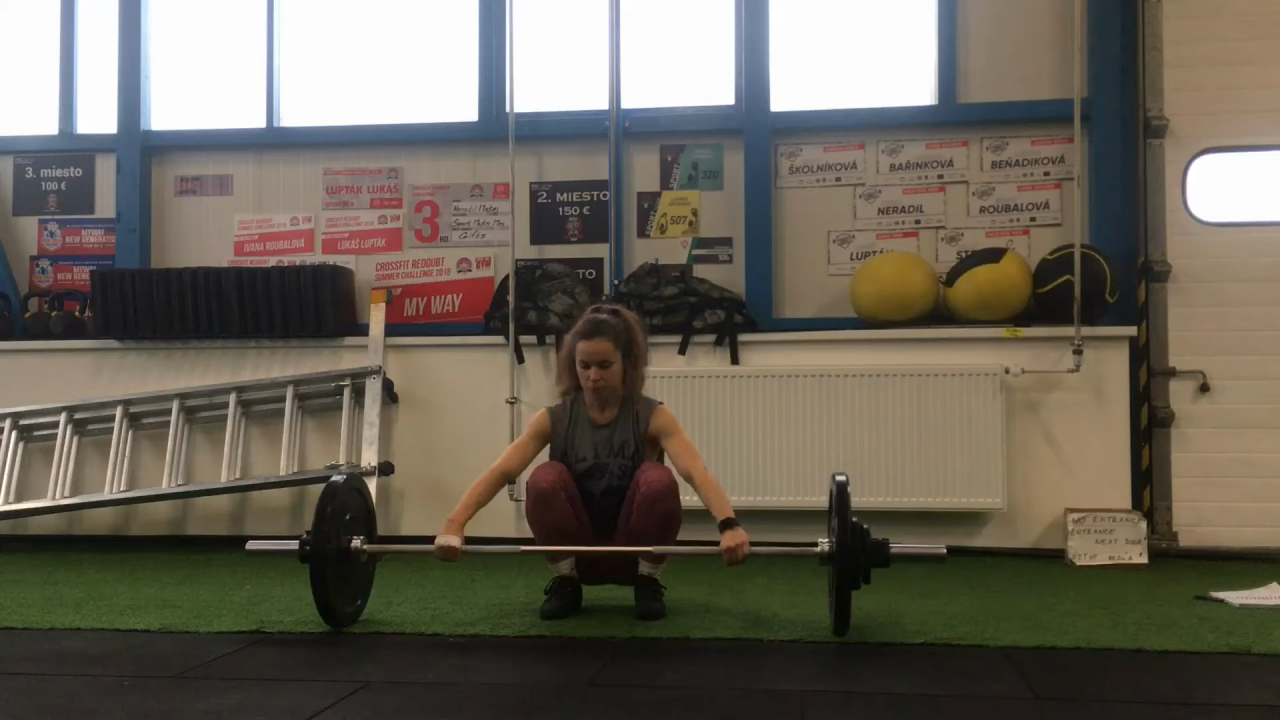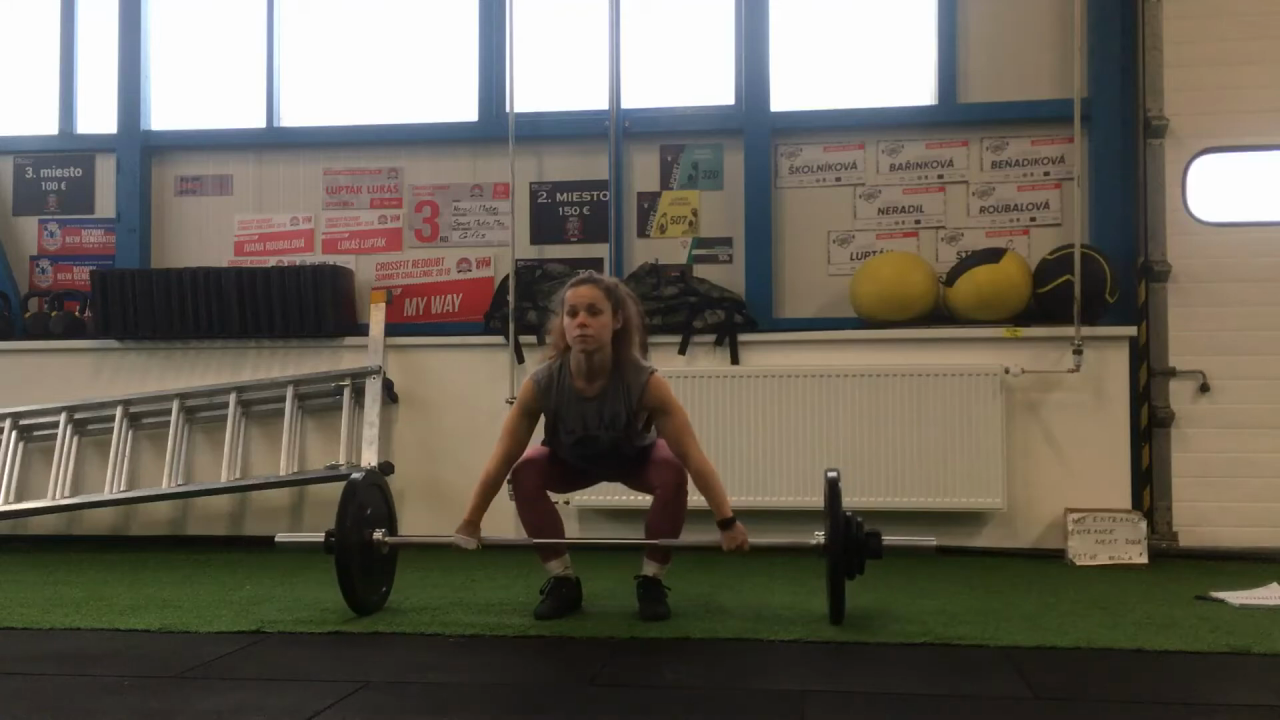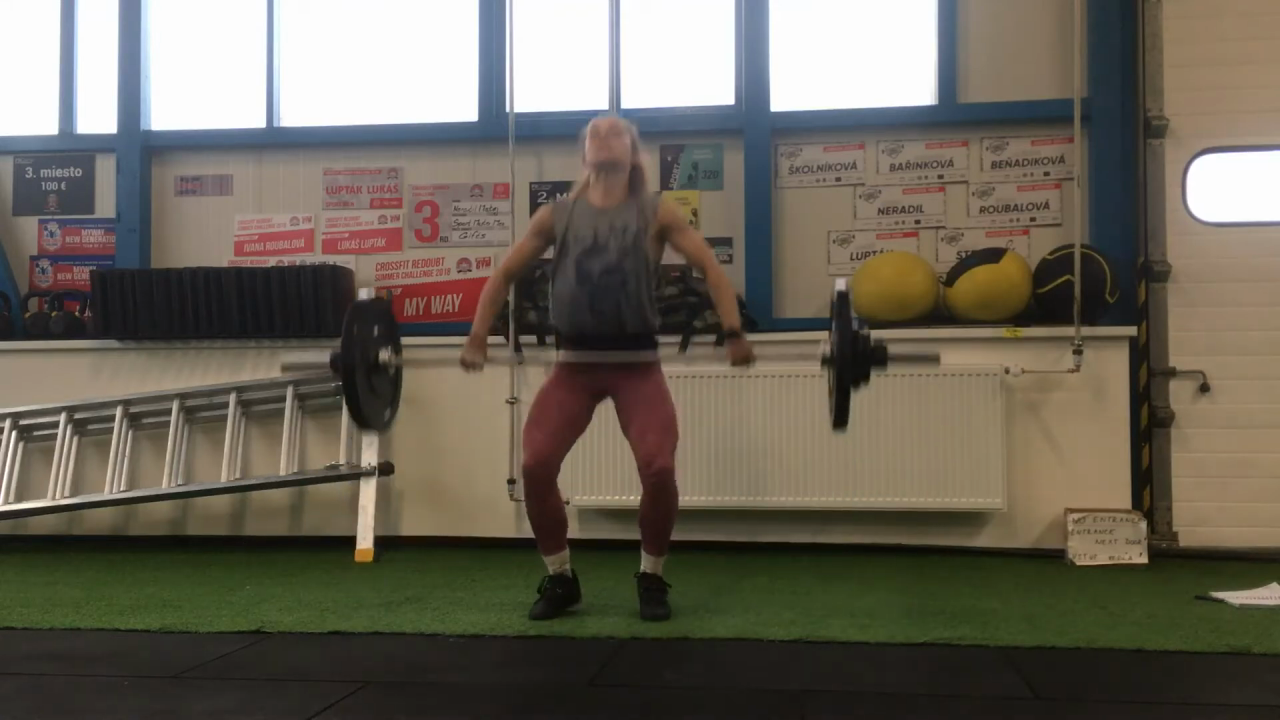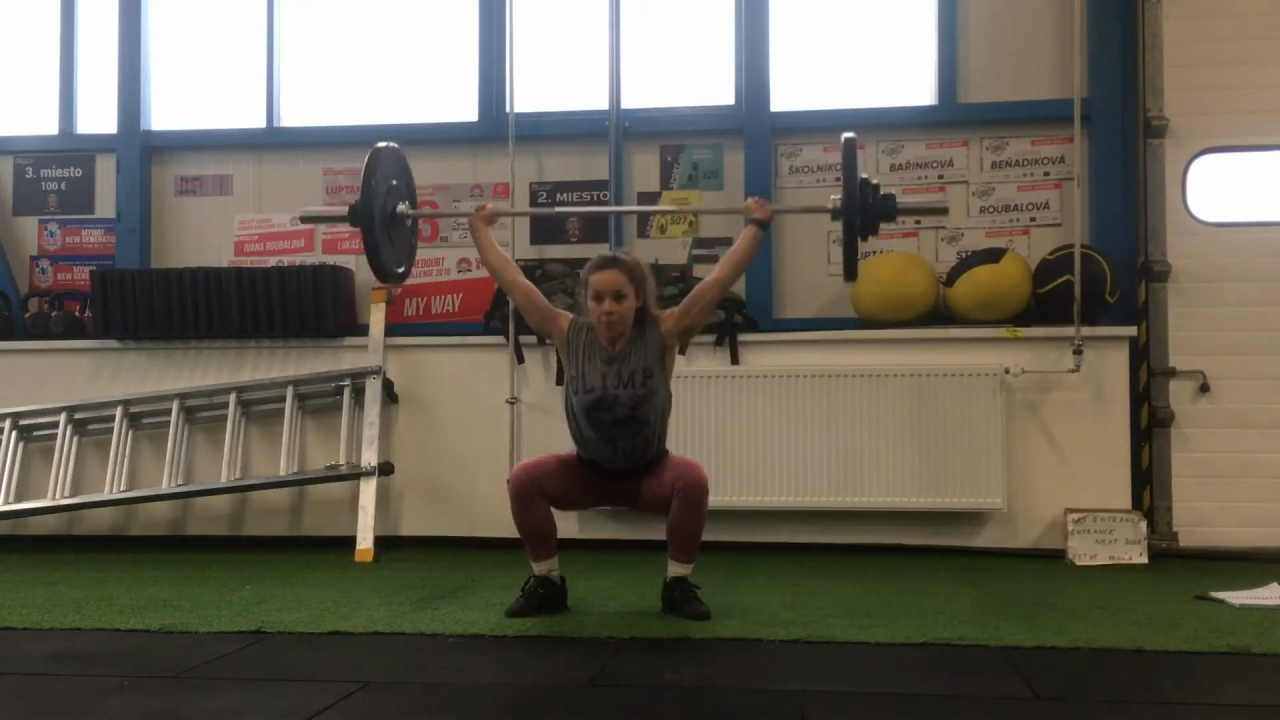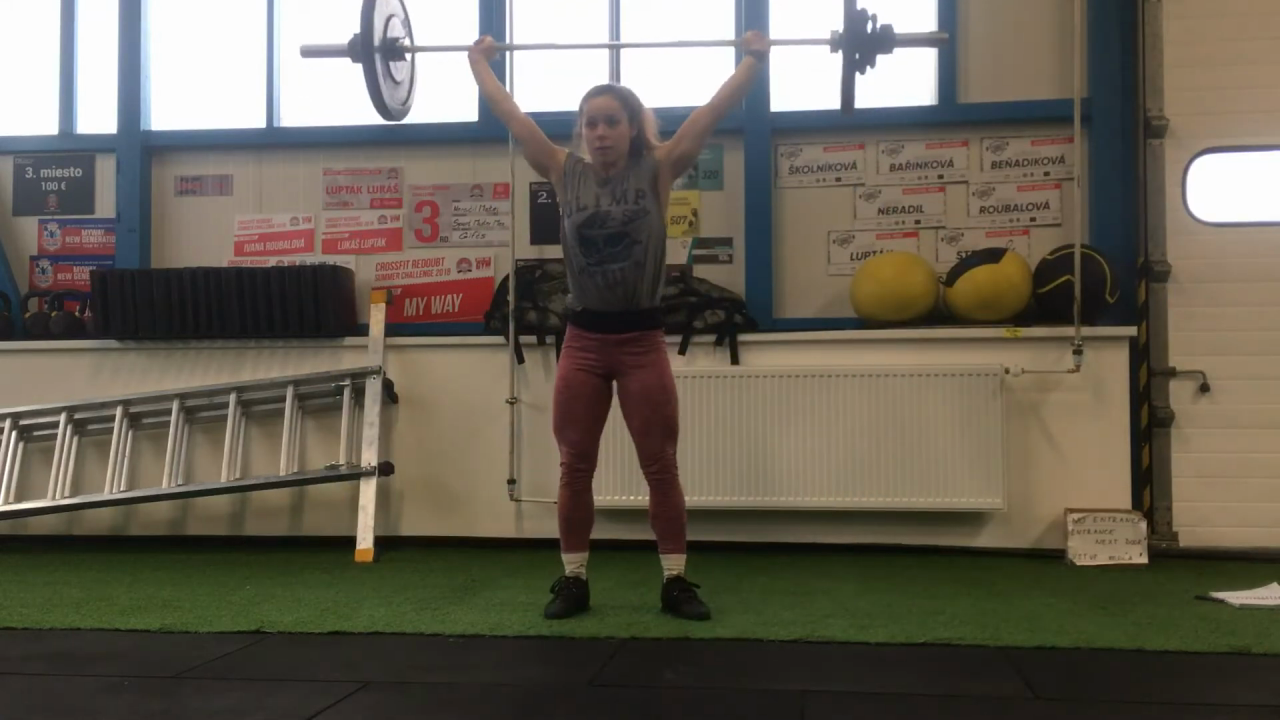
dt=1s
person 1, frame 1
left shoulder: (653, 417)
right shoulder: (554, 419)
left elbow: (697, 473)
right elbow: (502, 472)
left wrist: (729, 525)
right wrist: (455, 523)
left hip: (632, 552)
right hip: (577, 552)
left knee: (658, 480)
right knee: (544, 478)
left ankle: (647, 582)
right ankle: (565, 581)
person 1, frame 2
left shoulder: (645, 382)
right shoulder: (541, 384)
left elbow: (691, 456)
right elbow: (502, 460)
left wrist: (727, 522)
right wrist: (470, 522)
left hip: (635, 457)
right hip: (573, 461)
left knee: (672, 475)
right knee: (524, 474)
left ankle: (651, 581)
right ankle: (562, 581)
person 1, frame 3
left shoulder: (656, 212)
right shoulder: (557, 214)
left elbow: (710, 268)
right elbow: (505, 272)
left wrist: (733, 332)
right wrist: (477, 336)
left hip: (637, 362)
right hip: (575, 362)
left knee: (658, 468)
right knee: (536, 464)
left ankle: (651, 577)
right ankle: (559, 578)
person 1, frame 4
left shoulder: (663, 336)
right shoulder: (568, 337)
left elbow: (718, 282)
right elbow: (512, 281)
left wrist: (756, 226)
right wrist: (480, 228)
left hip: (649, 475)
right hip: (588, 474)
left knee: (691, 479)
right knee: (524, 479)
left ankle: (678, 584)
right ankle: (547, 581)
person 1, frame 5
left shoulder: (656, 171)
right shoulder: (565, 172)
left elbow: (711, 112)
right elbow: (512, 115)
left wrist: (753, 58)
right wrist: (480, 60)
left hip: (641, 338)
right hip: (583, 339)
left knee: (660, 467)
right knee: (574, 467)
left ankle: (676, 583)
right ankle: (573, 581)
